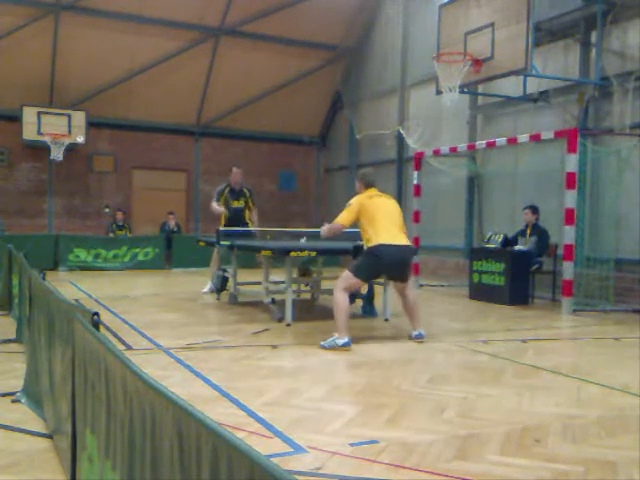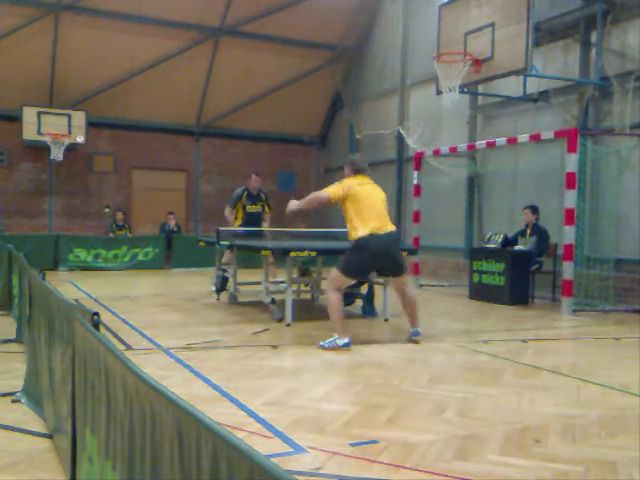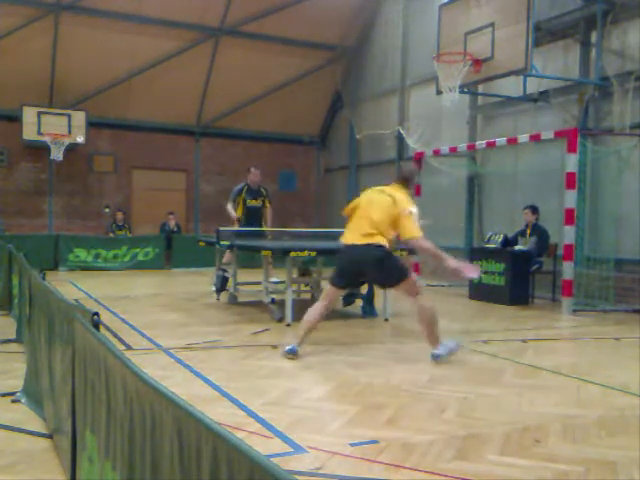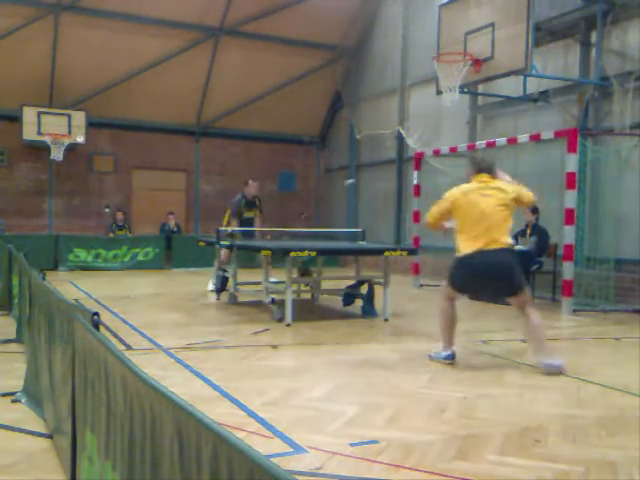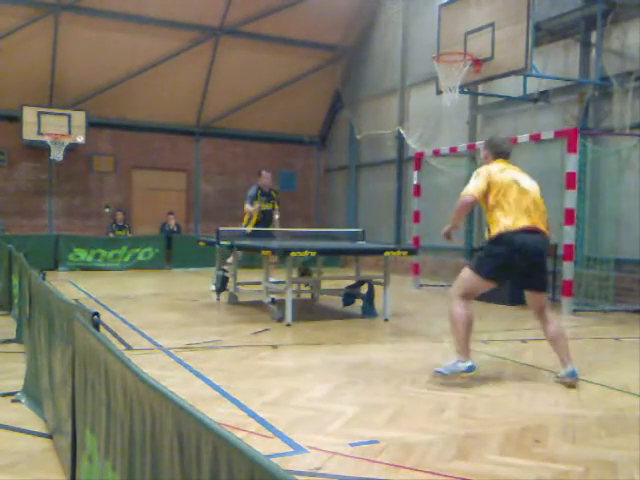
dt=0.5s
person 1, frame 1
left shoulder: (360, 200)
right shoulder: (392, 201)
left elbow: (338, 226)
left wrist: (325, 231)
left hip: (380, 252)
right hip: (404, 251)
left knee: (341, 287)
right knee: (405, 288)
left ankle: (342, 338)
right ankle: (417, 331)
person 1, frame 2
left shoulder: (347, 185)
right shoulder: (378, 190)
left elbow: (321, 197)
left wrist: (298, 205)
left hip: (366, 244)
right hip: (390, 240)
left knee: (334, 287)
right knee: (402, 286)
left ankle: (341, 338)
right ankle: (415, 330)
person 1, frame 3
left shoulder: (369, 193)
right shoulder: (405, 204)
left elbow: (347, 213)
right elbow: (416, 242)
right wrist: (447, 260)
left hip: (348, 253)
right hip: (375, 254)
left knee: (325, 301)
right knee: (418, 294)
left ankle: (295, 345)
right ankle: (437, 348)
person 1, frame 4
left shoulder: (456, 194)
right shoulder: (506, 190)
left elbow: (430, 222)
right elbow: (530, 198)
left wrist: (445, 225)
left hip: (472, 262)
right hip: (504, 259)
left knee: (448, 297)
right knee: (525, 307)
left ankle: (446, 350)
right ankle: (545, 358)
person 1, frame 5
left shoulder: (487, 171)
right shoulder: (527, 178)
left elbow: (466, 200)
right elbow: (544, 220)
left wrist: (451, 226)
left hip: (508, 242)
right hip: (538, 243)
left knee: (459, 294)
right knee: (542, 311)
left ankle: (463, 360)
right ankle: (568, 368)
